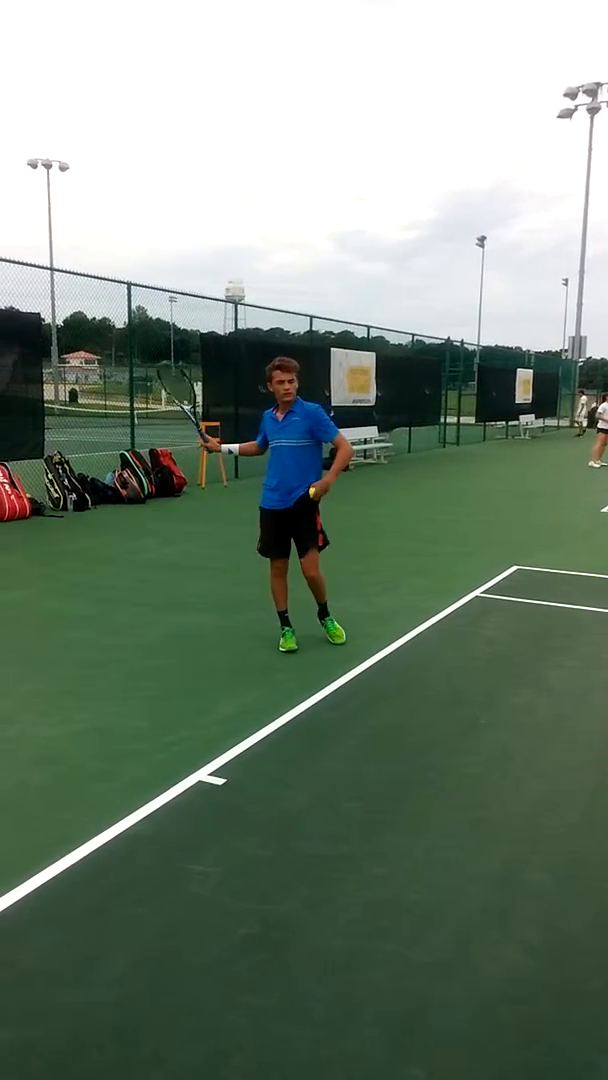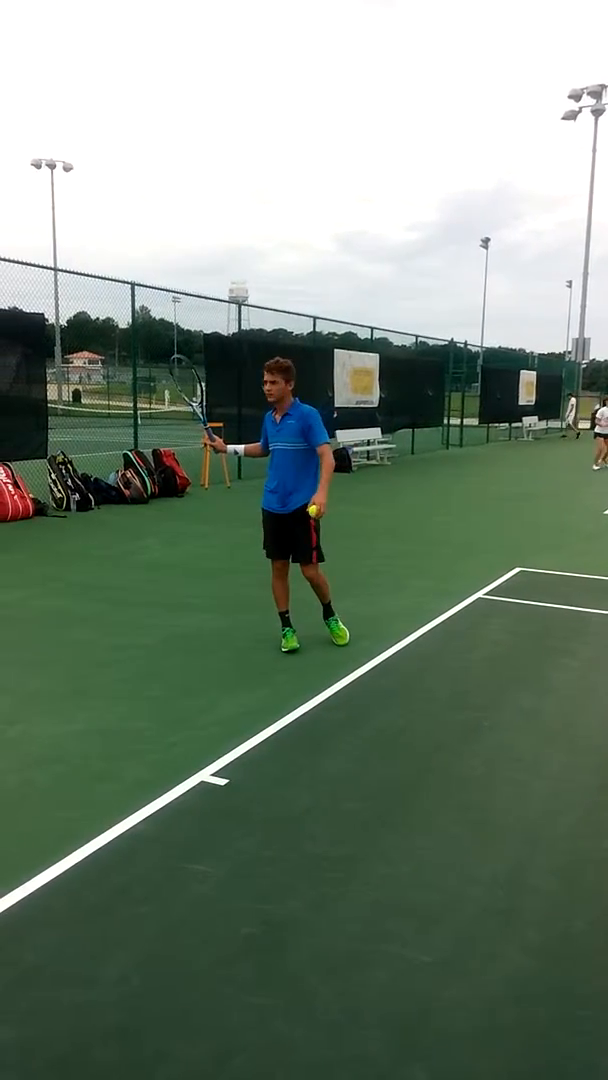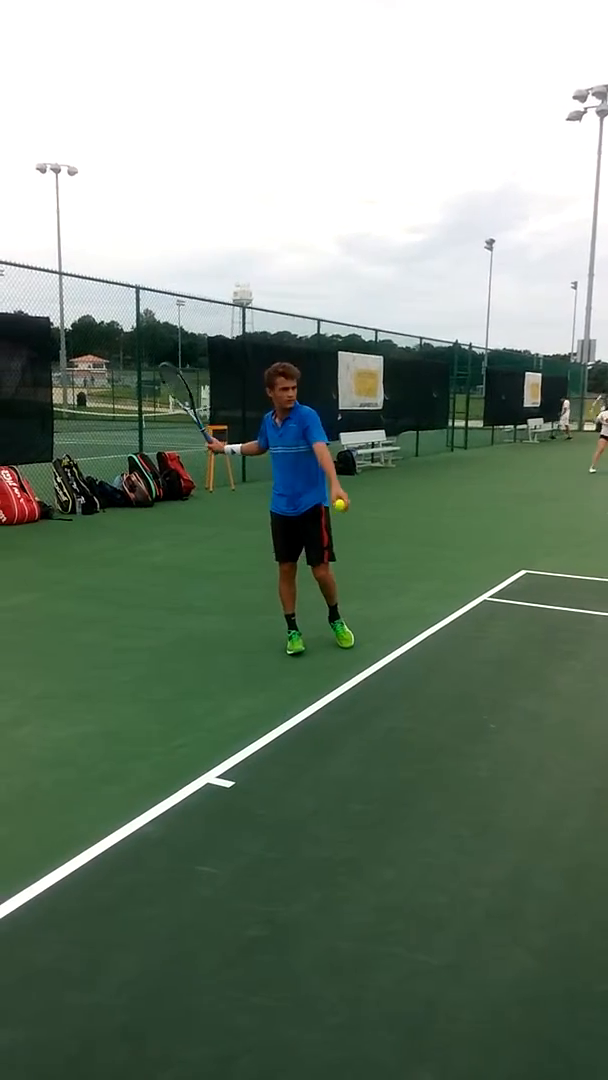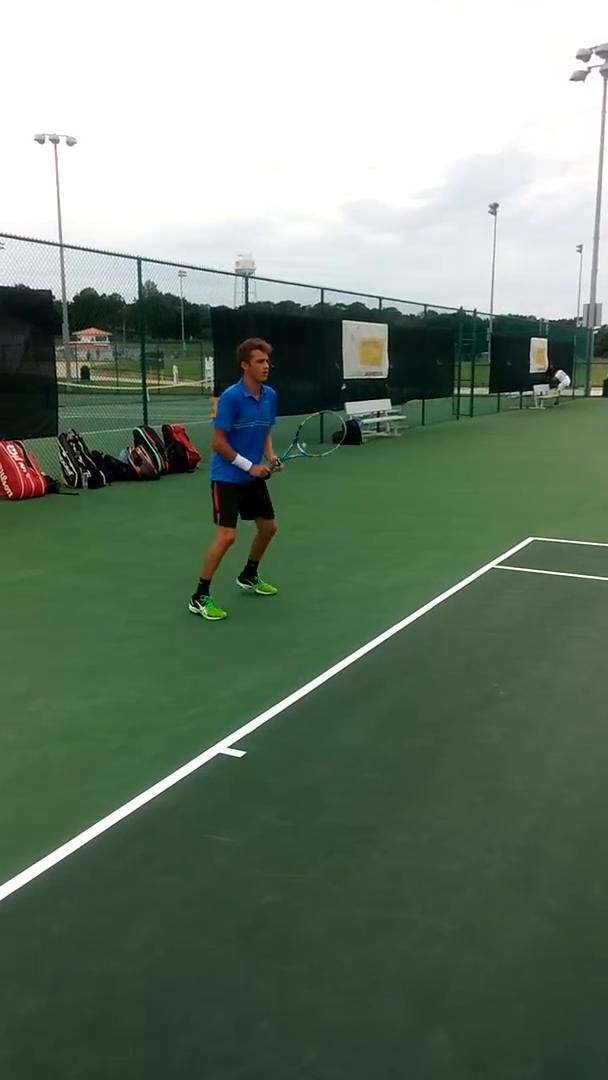
dt=0.5s
person 1, frame 1
left shoulder: (312, 412)
right shoulder: (268, 417)
left elbow: (345, 448)
left wrist: (328, 478)
right wrist: (221, 447)
left hip: (304, 502)
right hip: (271, 504)
left knee: (310, 568)
right knee: (278, 567)
left ankle: (325, 616)
right ankle: (285, 628)
person 1, frame 2
left shoulder: (308, 415)
right shoulder: (269, 418)
left elbow: (327, 456)
left wrist: (321, 492)
right wrist: (227, 448)
left hip: (302, 507)
right hip: (273, 506)
left knee: (310, 570)
right knee: (279, 567)
left ankle: (330, 617)
right ankle: (287, 628)
person 1, frame 3
left shoulder: (307, 416)
right shoulder: (268, 421)
left elbow: (321, 451)
left wrist: (335, 485)
right wrist: (226, 448)
left hip: (312, 506)
right hip: (281, 509)
left knee: (321, 570)
right knee: (286, 570)
left ankle: (336, 620)
right ankle: (293, 630)
person 1, frame 4
left shoulder: (270, 395)
right shoulder: (231, 397)
right elbow: (218, 442)
left wrist: (270, 457)
right wrist: (249, 466)
left hip: (253, 475)
right hip: (227, 476)
left knee: (269, 527)
right knee: (227, 535)
left ankle: (249, 575)
right ankle: (200, 596)
